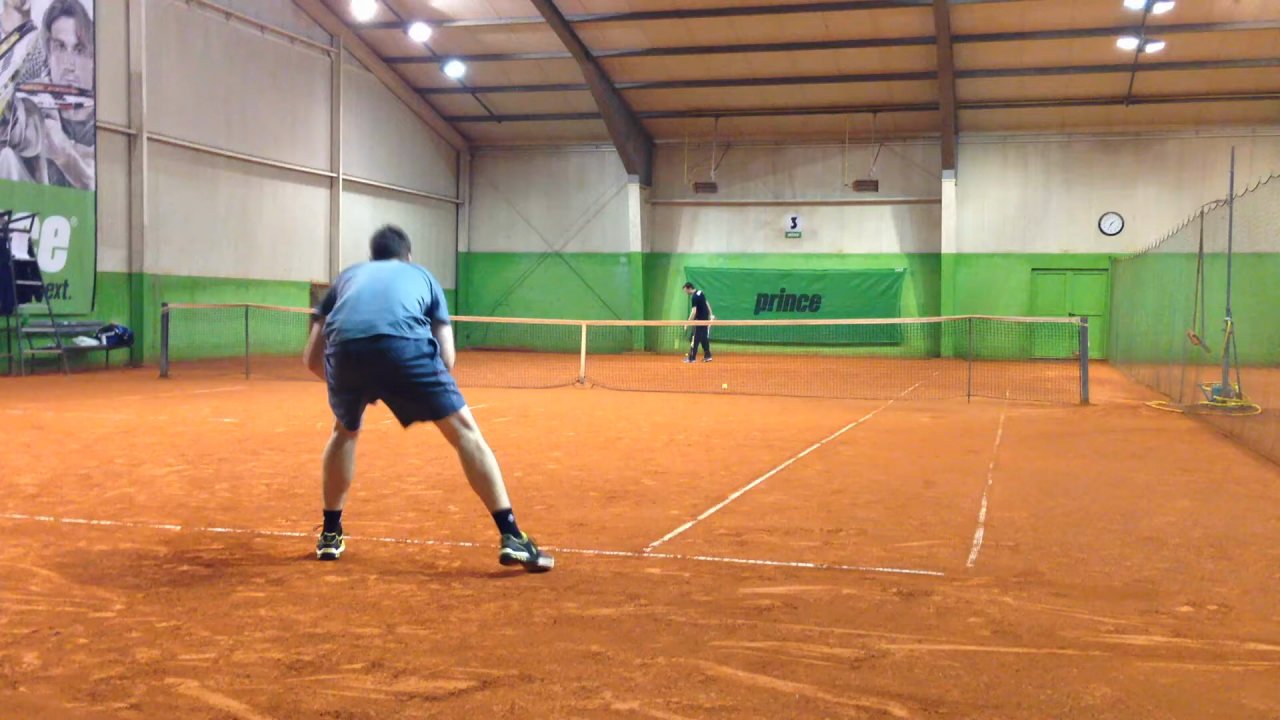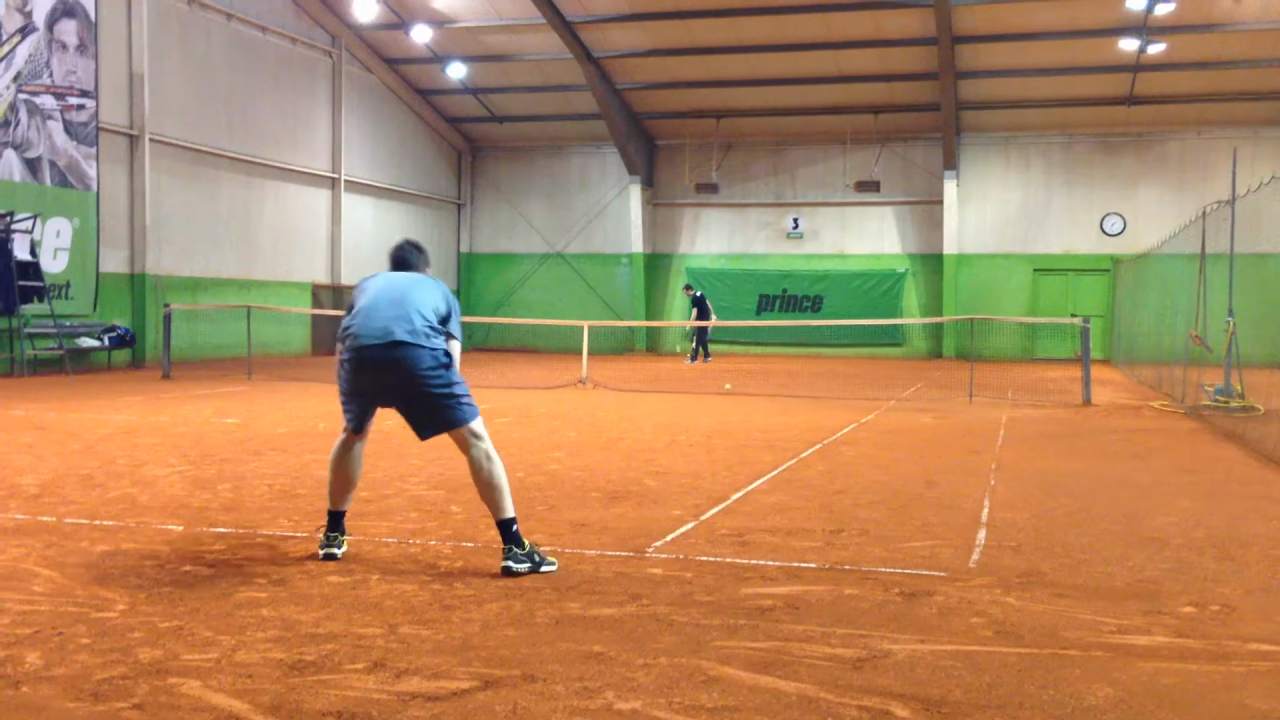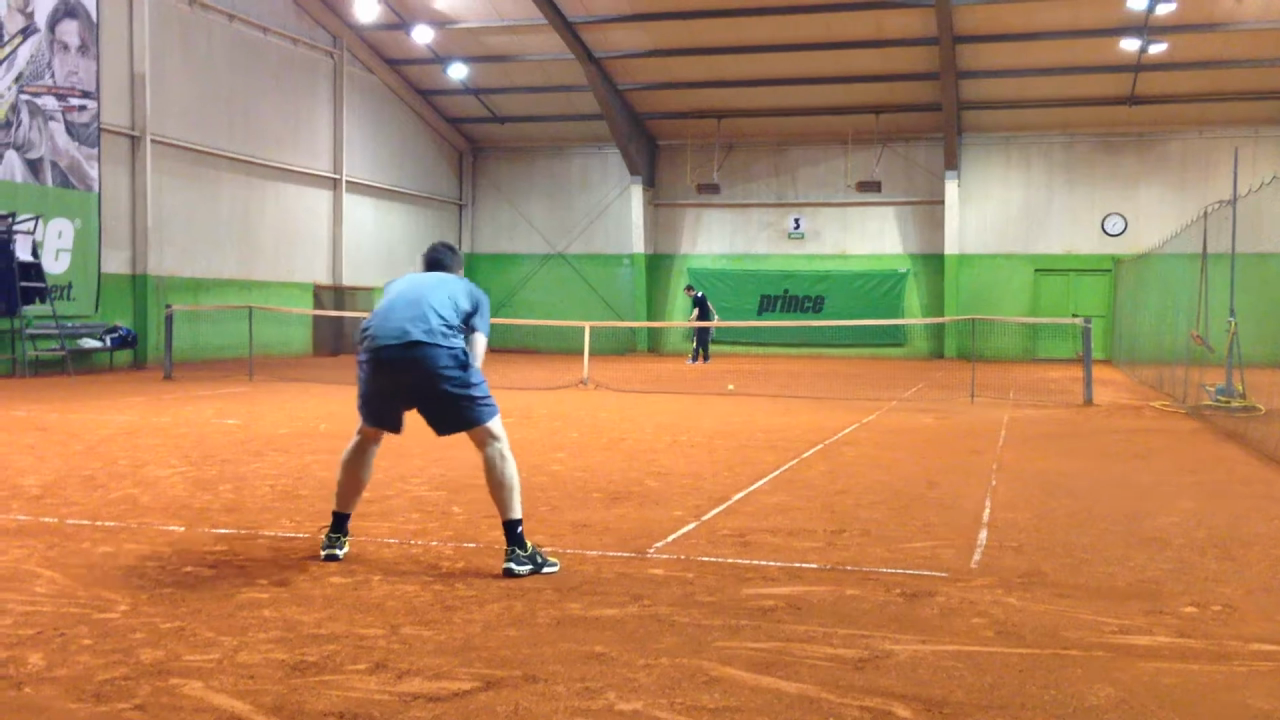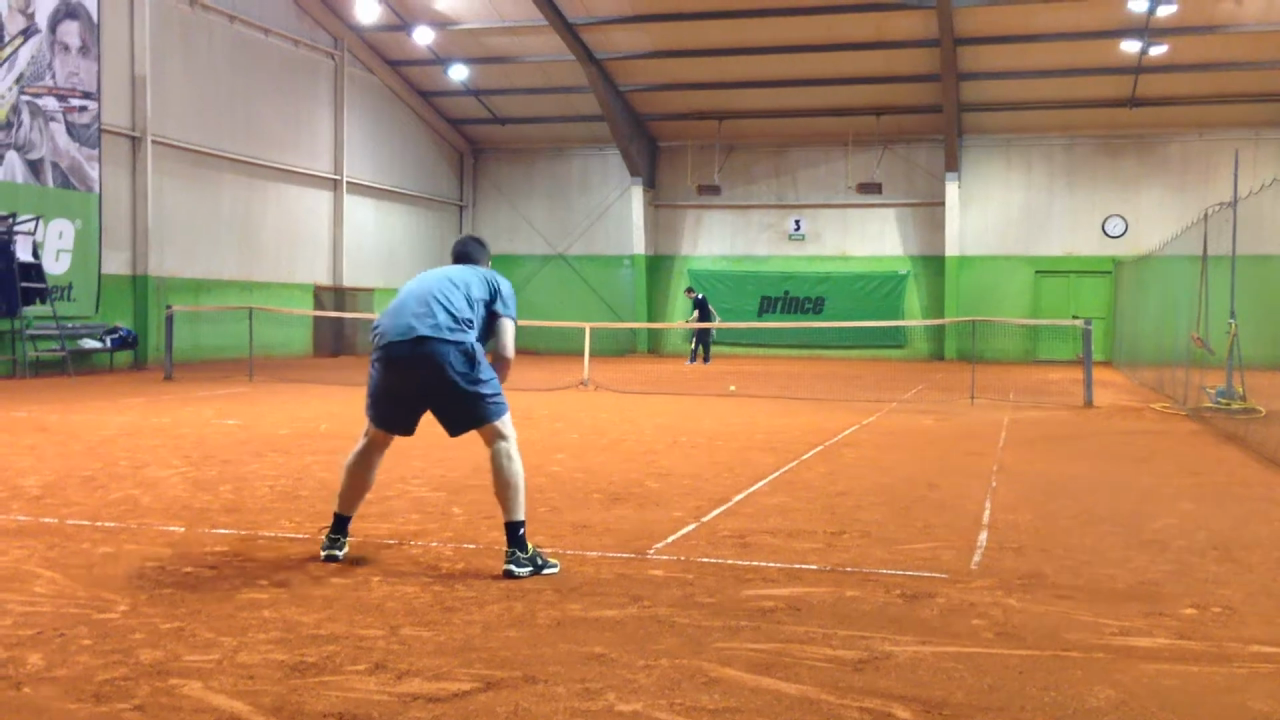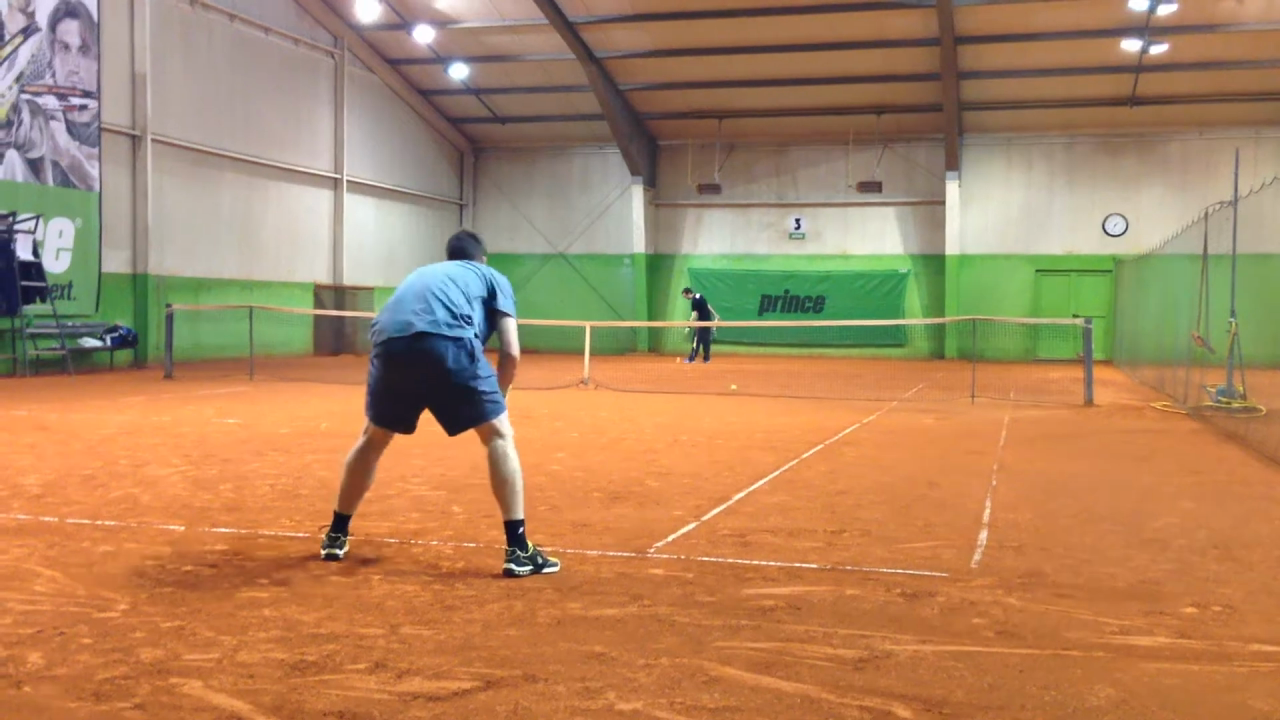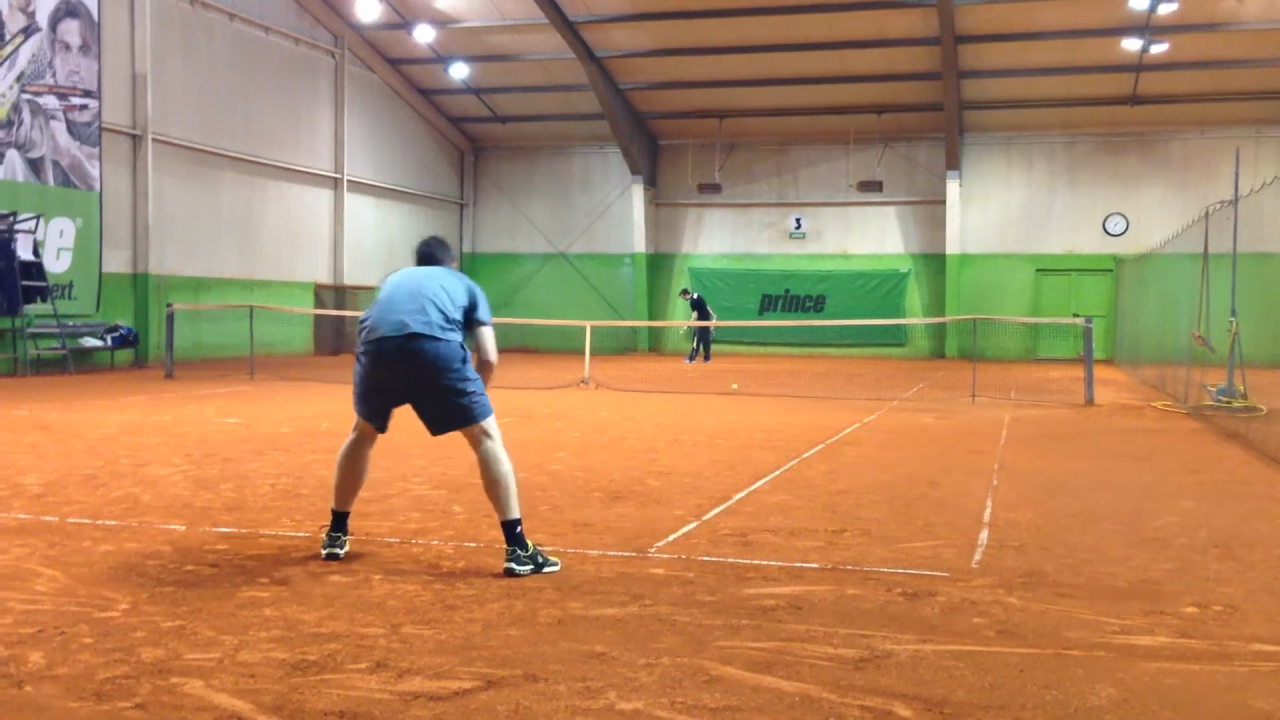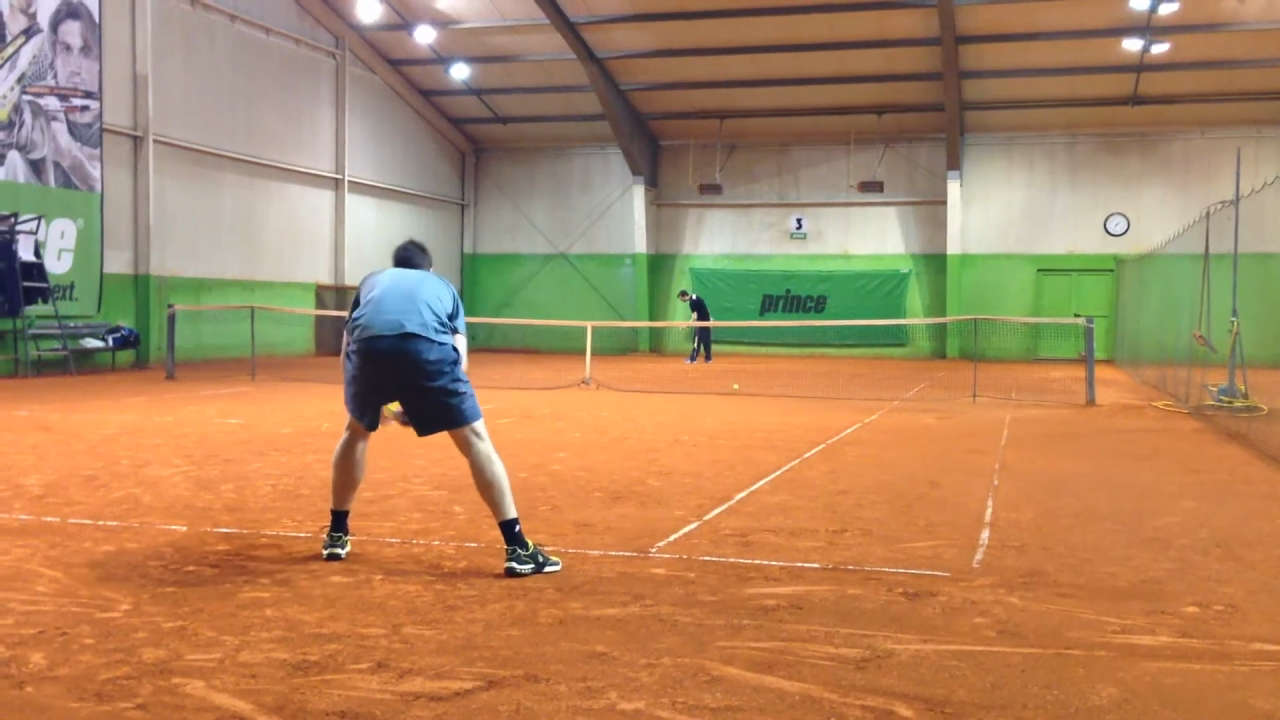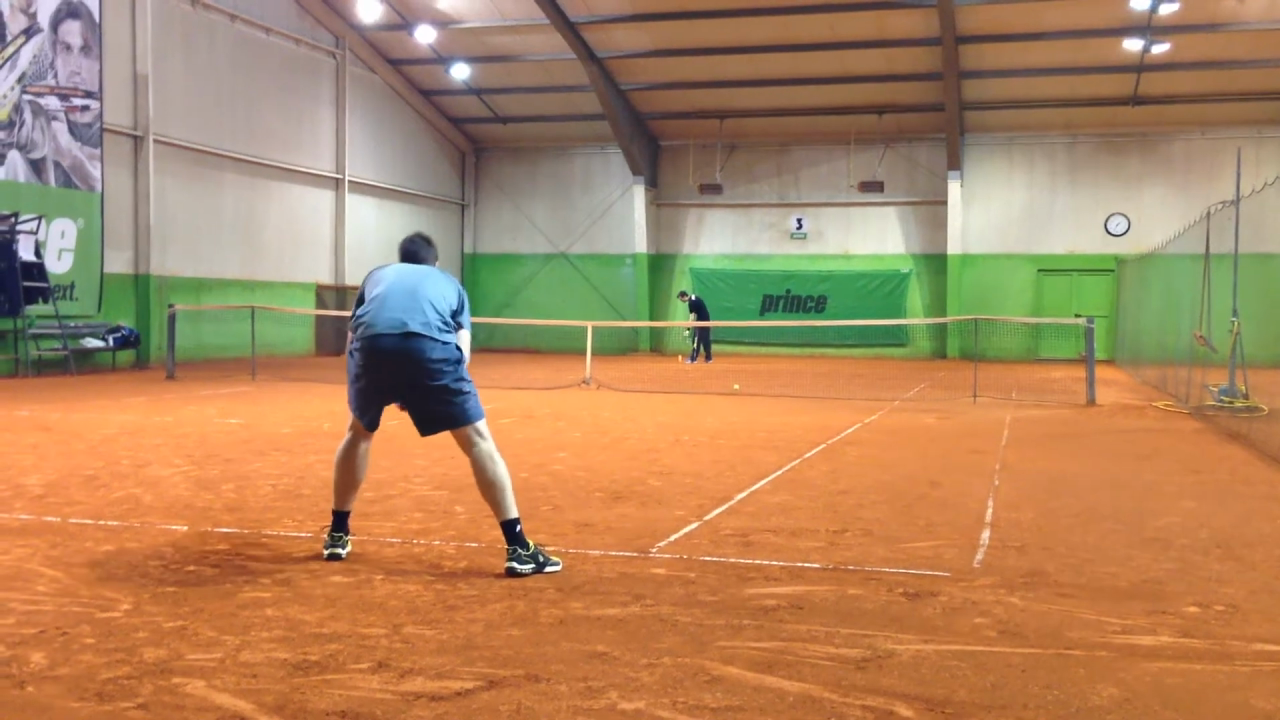
dt=0.2s
person 1, frame 1
left shoulder: (347, 276)
right shoulder: (422, 276)
left elbow: (313, 358)
right elbow: (447, 357)
left wrist: (355, 386)
right wrist: (411, 398)
left hip: (345, 346)
right hip: (404, 344)
left knee: (344, 432)
right knee: (465, 431)
left ankle: (330, 534)
right ankle: (511, 537)
person 1, frame 2
left shoulder: (365, 285)
right shoulder: (440, 290)
left elbow: (339, 359)
right elbow: (451, 368)
left wrist: (373, 396)
right wrist: (421, 403)
left hip: (360, 350)
right hip: (420, 351)
left knee: (352, 434)
right knee: (476, 440)
left ankle: (333, 534)
right ankle: (514, 547)
person 1, frame 3
left shoulder: (396, 284)
right shoulder: (472, 291)
right elbow: (474, 361)
right wrist: (459, 398)
left hip: (378, 349)
right hip: (437, 351)
left knee: (367, 437)
right knee: (493, 438)
left ankle: (336, 535)
right ankle: (517, 550)
person 1, frame 4
left shoulder: (425, 277)
right shoulder: (496, 281)
right elbow: (505, 353)
right wrist: (488, 397)
left hip: (390, 347)
right hip: (447, 346)
left knee: (374, 440)
right knee: (502, 438)
left ankle: (336, 536)
right ankle: (518, 551)
person 1, frame 5
left shoulder: (419, 274)
right shoulder: (492, 277)
right elbow: (510, 352)
right wrist: (496, 396)
left hip: (390, 344)
right hip: (447, 343)
left knee: (375, 438)
right knee: (499, 436)
left ankle: (336, 535)
right ankle: (518, 550)
person 1, frame 6
left shoulder: (394, 278)
right shoulder: (467, 285)
right elbow: (488, 358)
right wrist: (470, 401)
left hip: (378, 343)
right hip: (436, 344)
left knee: (364, 433)
right knee: (486, 437)
left ankle: (336, 533)
right ankle: (518, 549)
person 1, frame 7
left shoulder: (372, 280)
right shoulder: (443, 287)
left elbow: (345, 351)
right elbow: (459, 363)
left wrist: (376, 394)
right wrist: (416, 408)
left hip: (369, 344)
right hip: (427, 346)
left knee: (356, 432)
right knee: (475, 440)
left ankle: (336, 534)
right ankle: (518, 548)
person 1, frame 8
left shoulder: (376, 275)
right shoulder: (449, 283)
left elbow: (350, 342)
right elbow: (463, 351)
left wrist: (387, 390)
right wrist: (422, 392)
left hip: (372, 342)
right hip: (430, 345)
left knee: (359, 432)
right knee: (477, 439)
left ankle: (337, 534)
right ankle: (518, 549)
